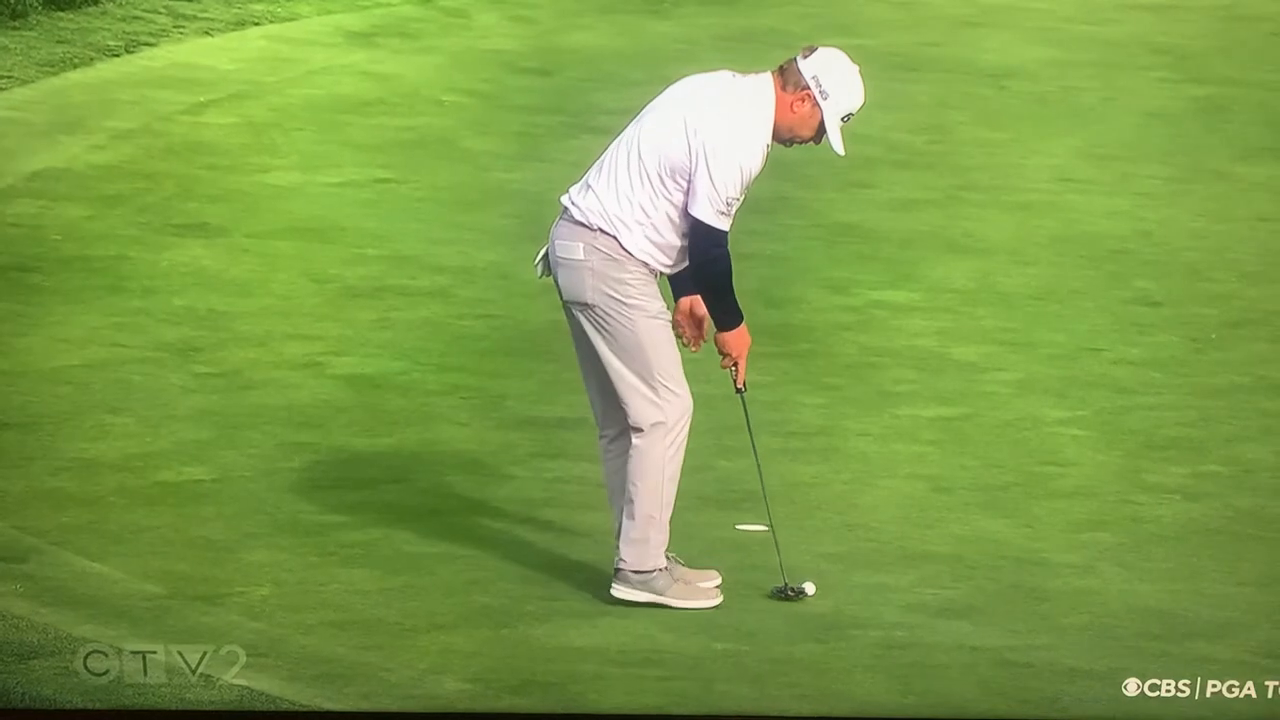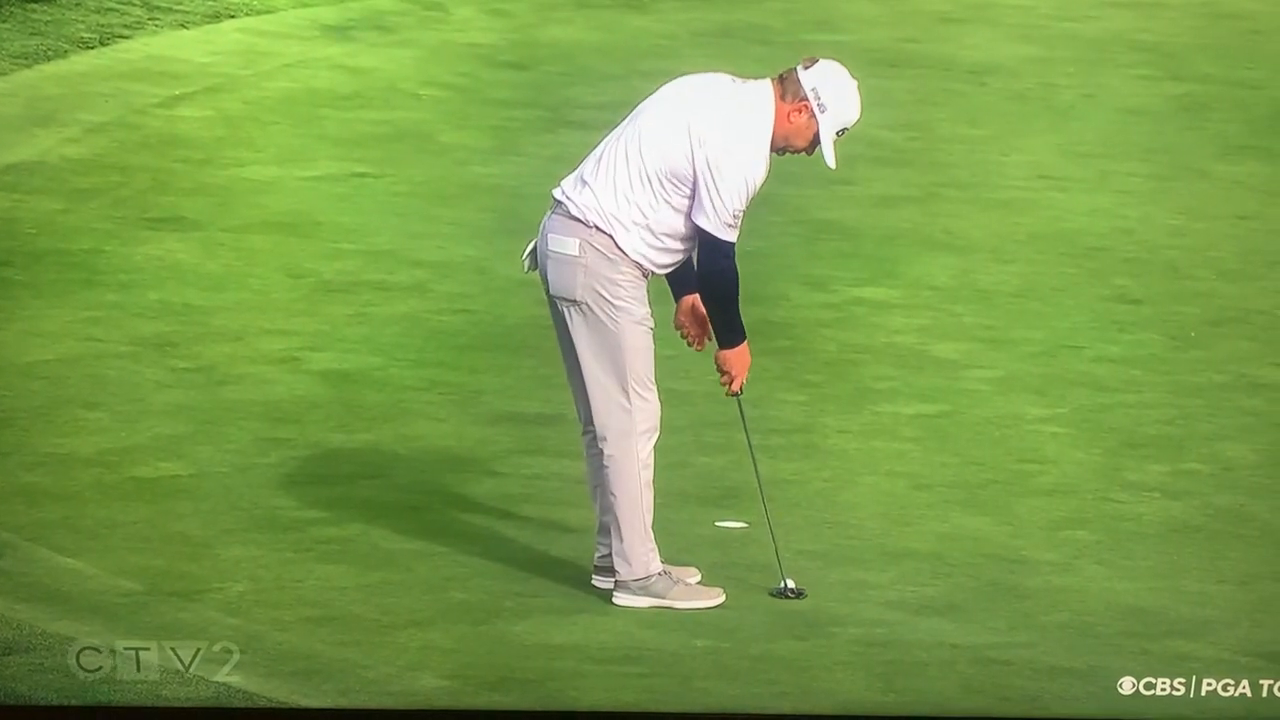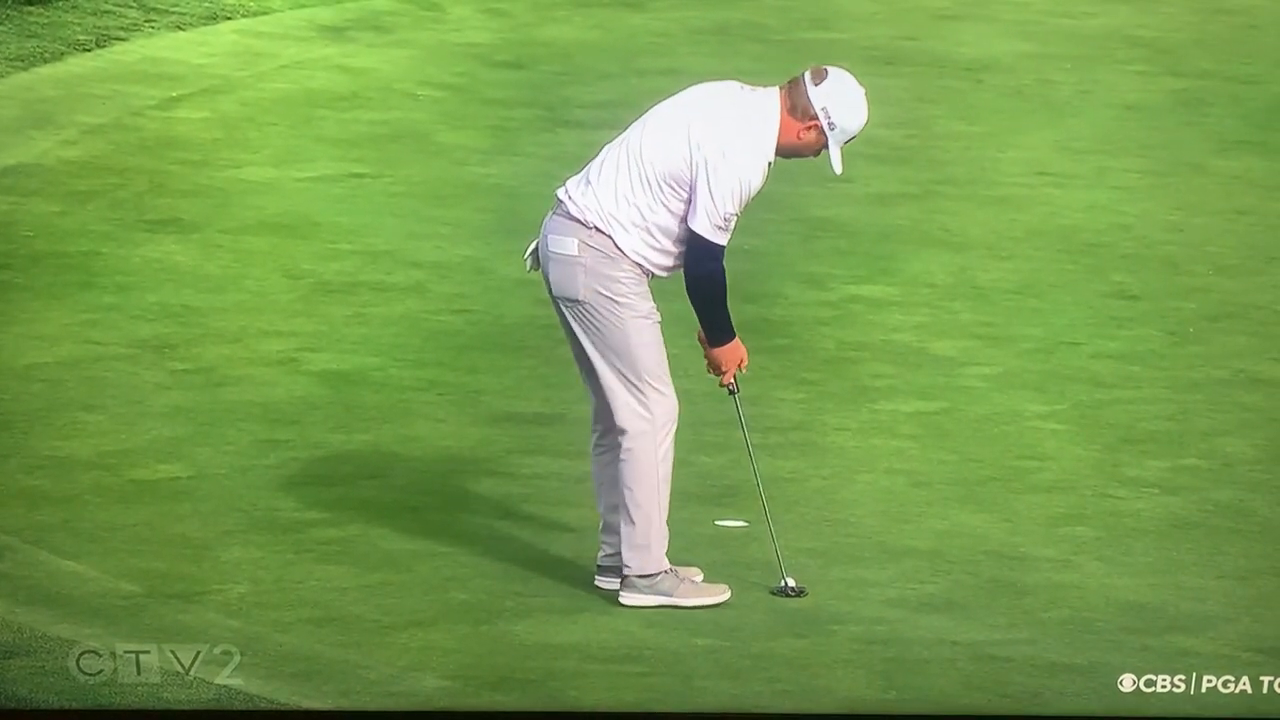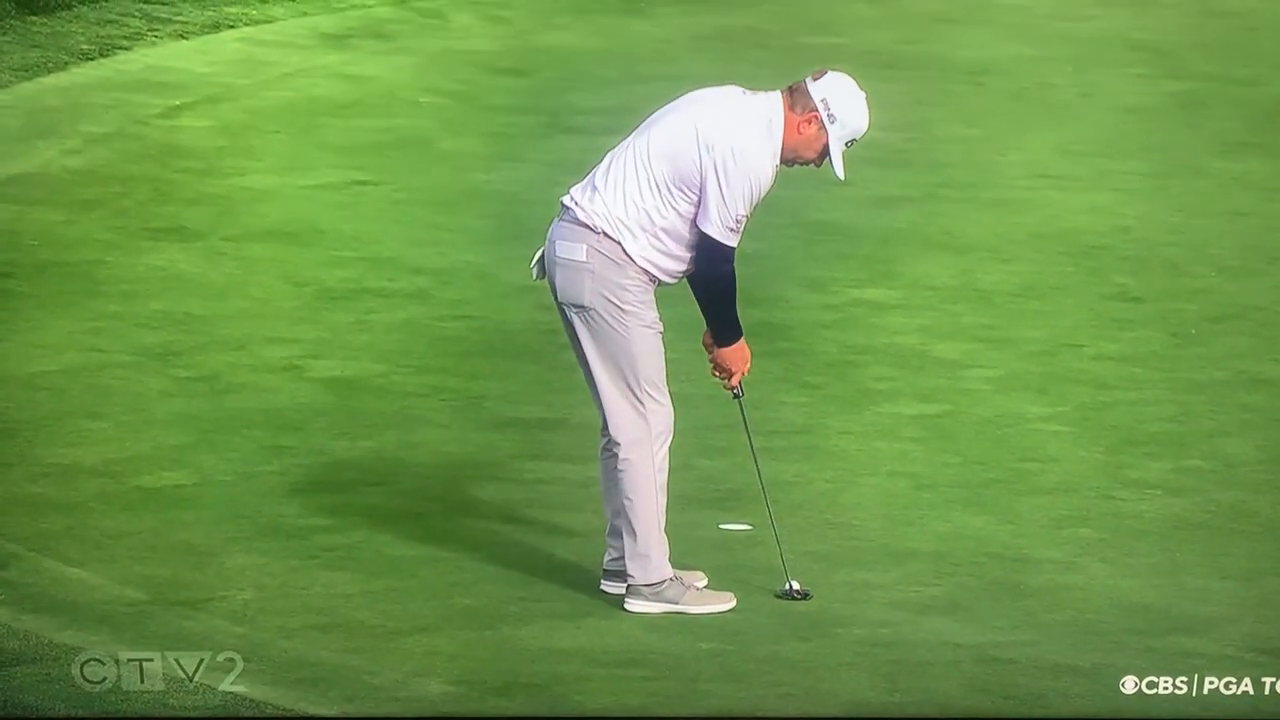
dt=1s
person 1, frame 1
left shoulder: (729, 94)
right shoulder: (739, 131)
right elbow: (709, 243)
left wrist: (686, 293)
right wrist: (730, 323)
left hip: (590, 245)
right hip: (608, 255)
left knee: (626, 419)
right knee: (665, 410)
left ankle: (643, 555)
right ankle: (642, 567)
person 1, frame 2
left shoulder: (726, 96)
right shoulder: (742, 141)
right elbow: (717, 255)
left wrist: (686, 292)
right wrist: (732, 341)
left hip: (573, 240)
right hip: (598, 255)
left knee: (608, 416)
right knee: (630, 419)
left ankle: (616, 556)
right ankle: (637, 574)
person 1, frame 3
left shoulder: (738, 104)
right shoulder: (741, 147)
left elbow: (696, 238)
right elbow: (703, 257)
left wrist: (715, 328)
right wrist: (720, 338)
left hip: (576, 241)
right hip: (598, 254)
left knee: (620, 412)
right knee: (650, 411)
left ankle: (619, 557)
right ankle: (645, 572)
person 1, frame 4
left shoulder: (740, 113)
right shoulder: (748, 146)
left elbow: (700, 241)
right elbow: (713, 258)
left wrist: (717, 325)
right wrist: (729, 338)
left hip: (583, 247)
right hip: (603, 261)
left knee: (629, 420)
right knee: (644, 423)
left ankle: (626, 563)
right ankle: (649, 580)
